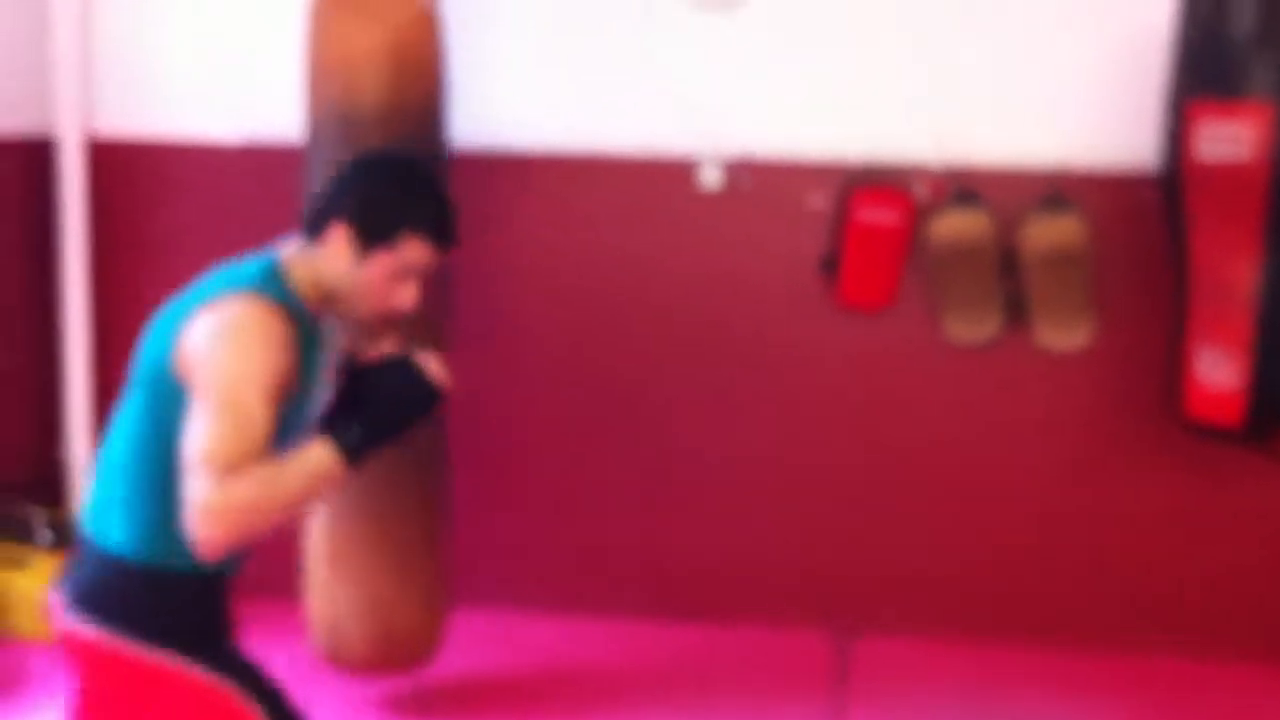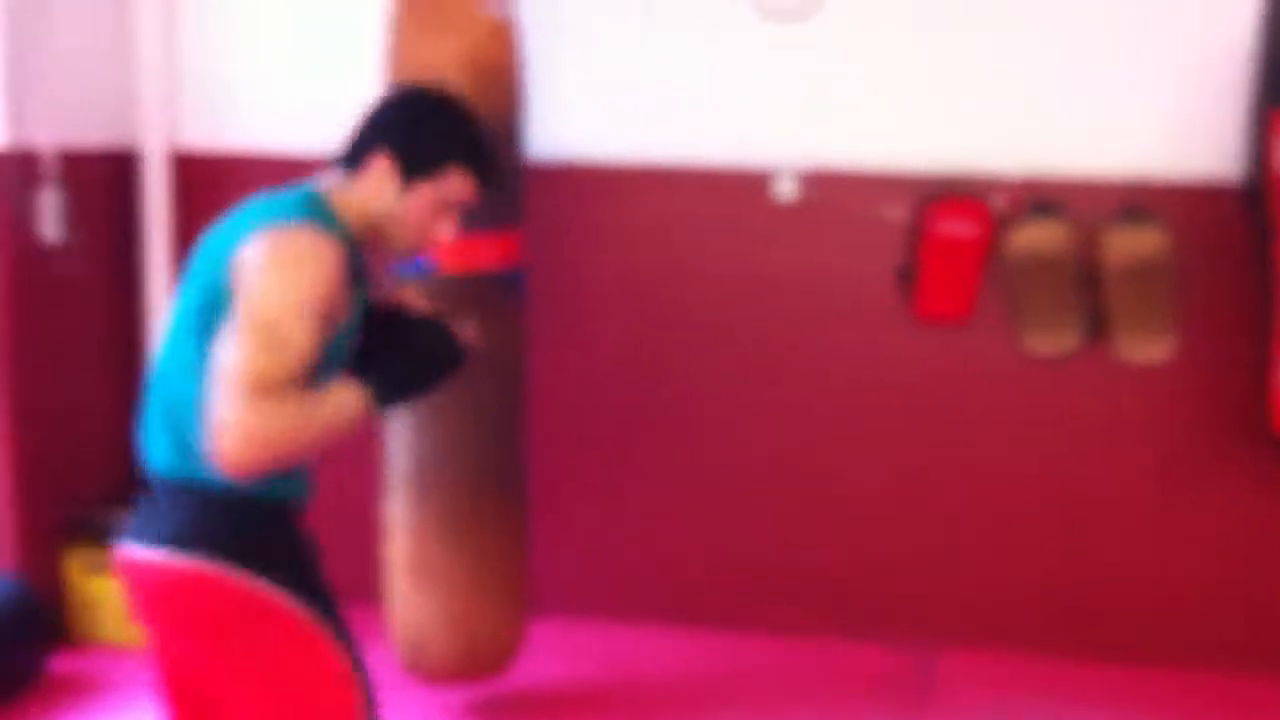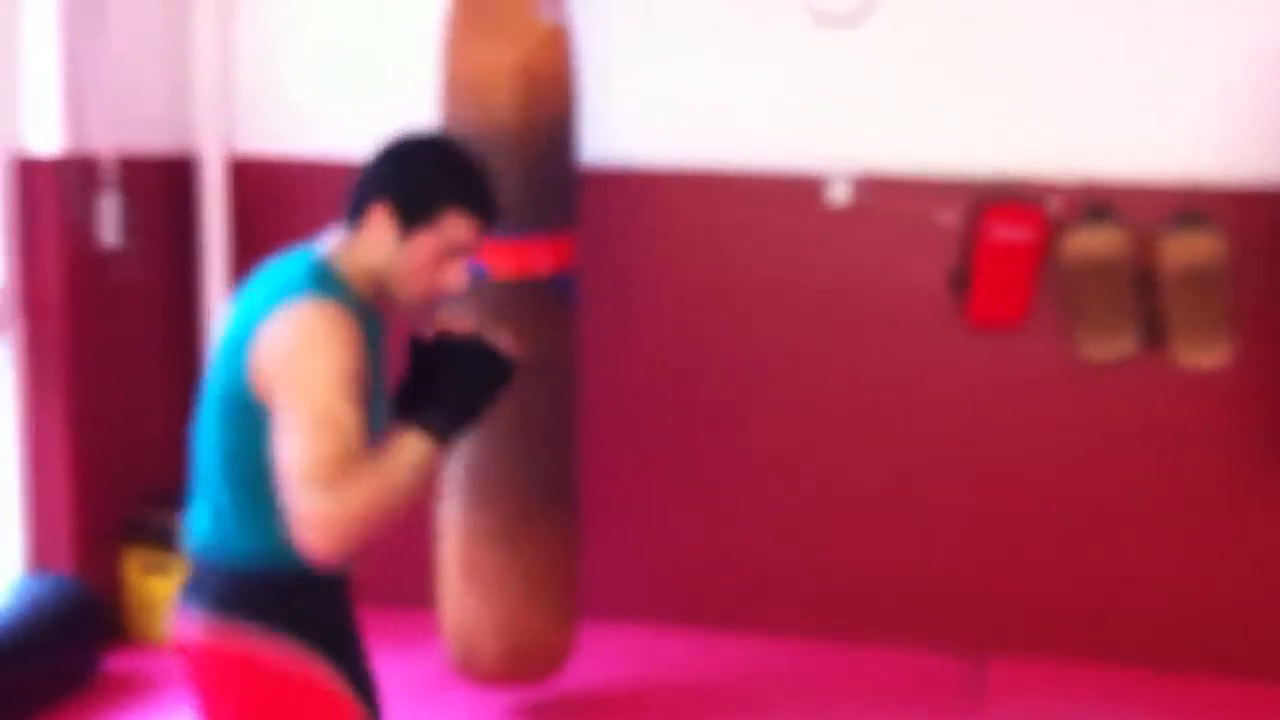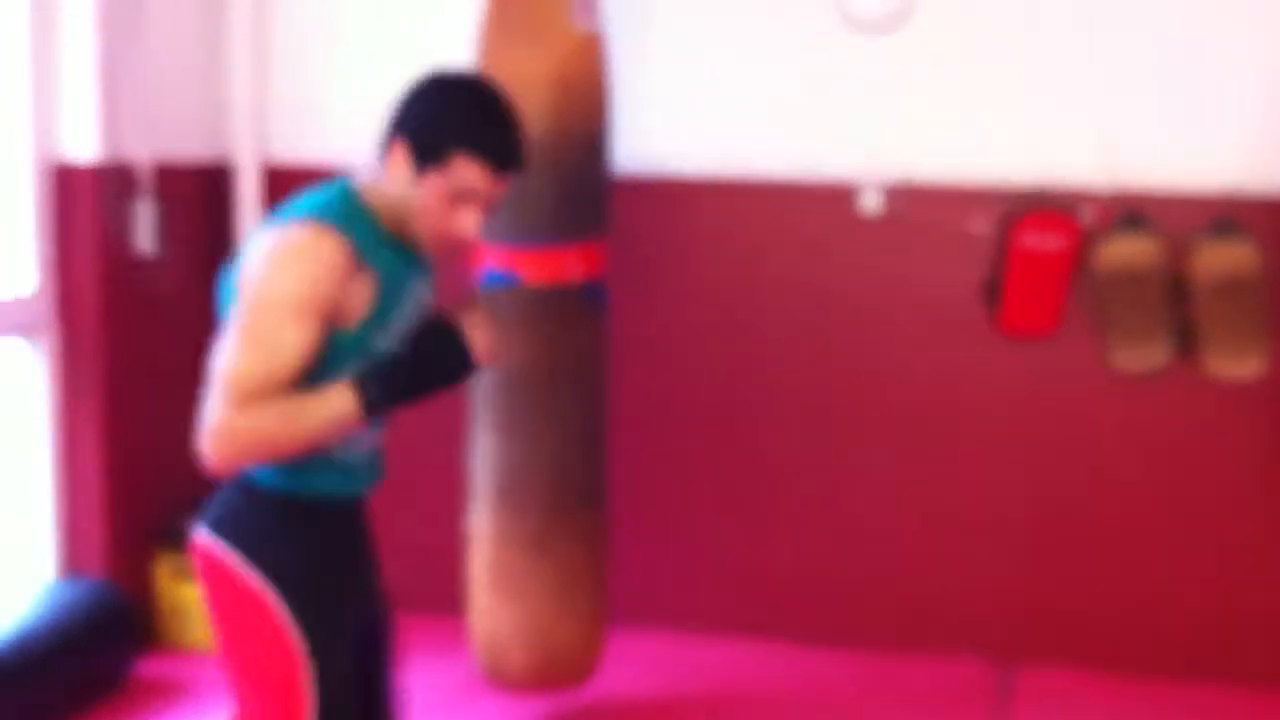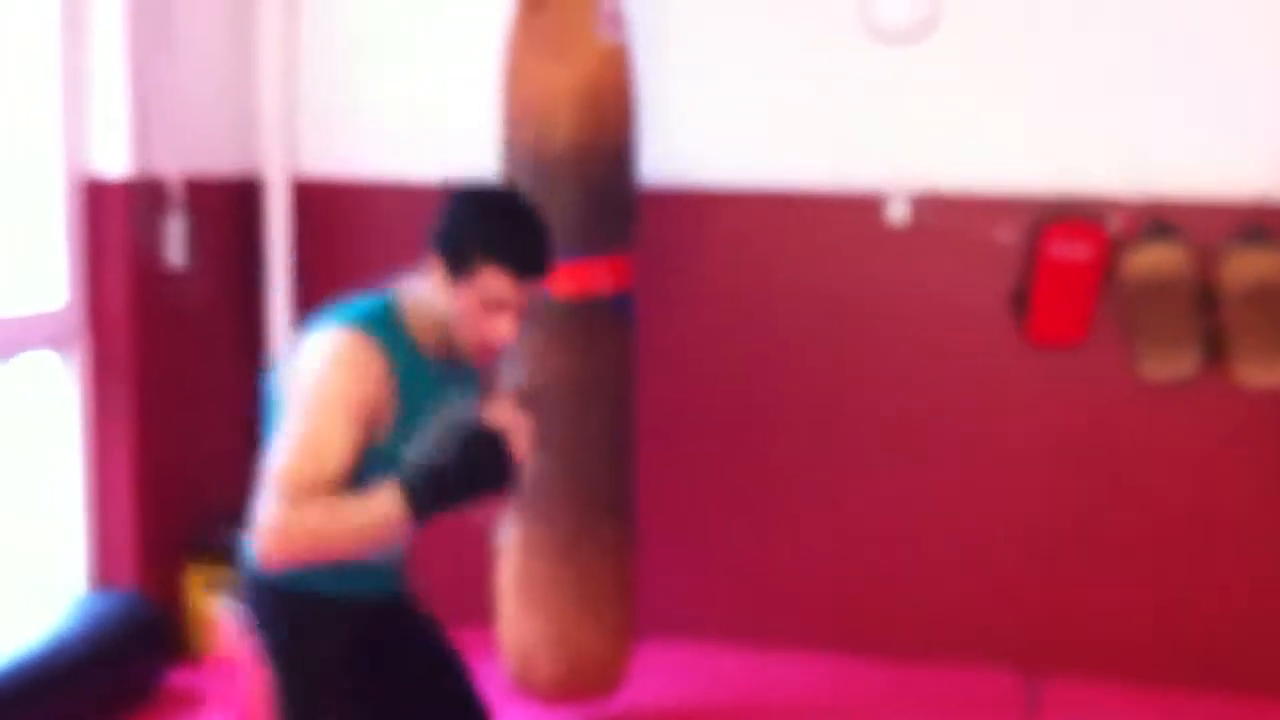
dt=0.2s
person 1, frame 1
left shoulder: (287, 302)
right shoulder: (249, 326)
left elbow: (269, 451)
right elbow: (214, 521)
left wrist: (361, 394)
right wrist: (363, 429)
right hip: (148, 613)
person 1, frame 2
left shoulder: (275, 222)
right shoulder: (305, 251)
right elbow: (242, 439)
left wrist: (380, 343)
right wrist: (388, 382)
left hip: (174, 529)
right hip: (230, 540)
person 1, frame 3
left shoulder: (294, 282)
right shoulder: (313, 327)
right elbow: (327, 529)
left wrist: (418, 385)
right wrist: (444, 415)
left hip: (236, 597)
right hip: (273, 613)
person 1, frame 4
left shoulder: (403, 236)
right shoulder: (310, 249)
right elbow: (224, 439)
left wrist: (436, 357)
right wrist: (387, 386)
left hip: (328, 525)
right hip: (276, 537)
person 1, frame 5
left shoulder: (456, 350)
right shoulder: (345, 359)
left elbow: (475, 498)
right elbow: (281, 537)
left wrist: (497, 451)
right wrist: (432, 490)
left hip: (377, 608)
right hip: (297, 622)
